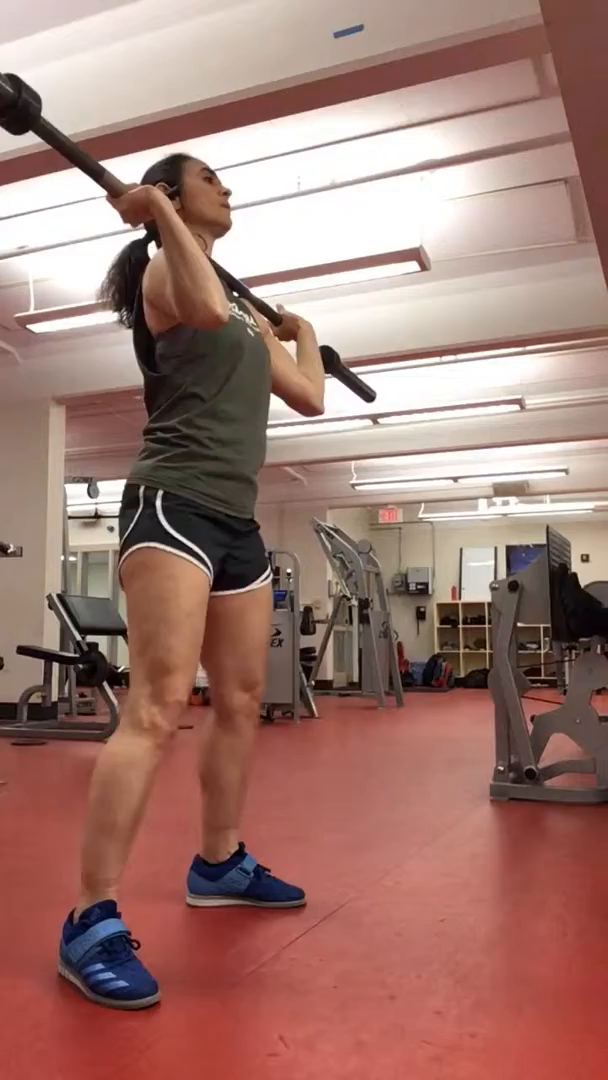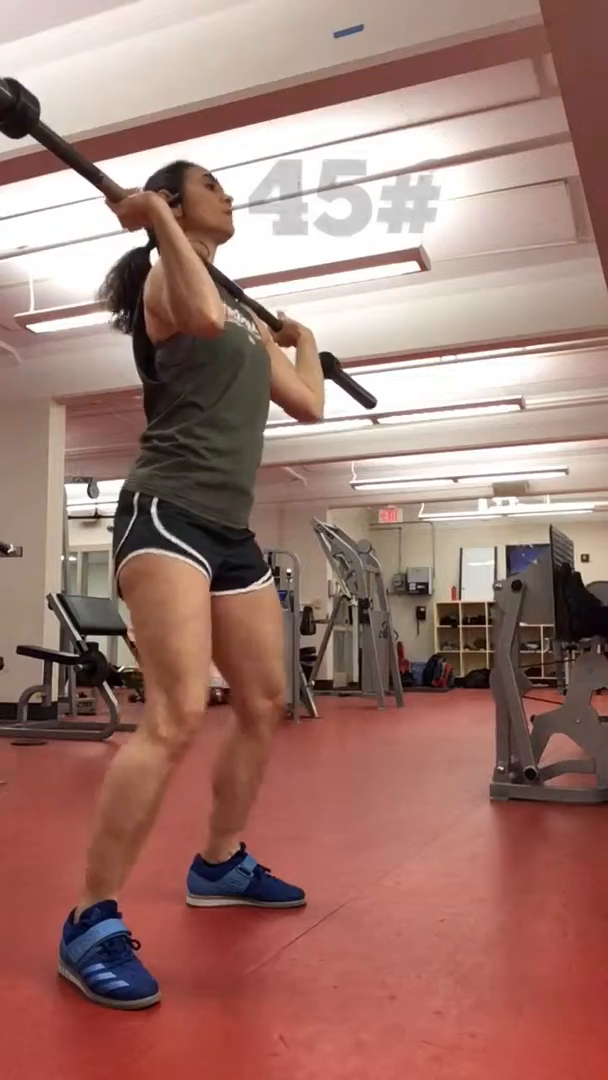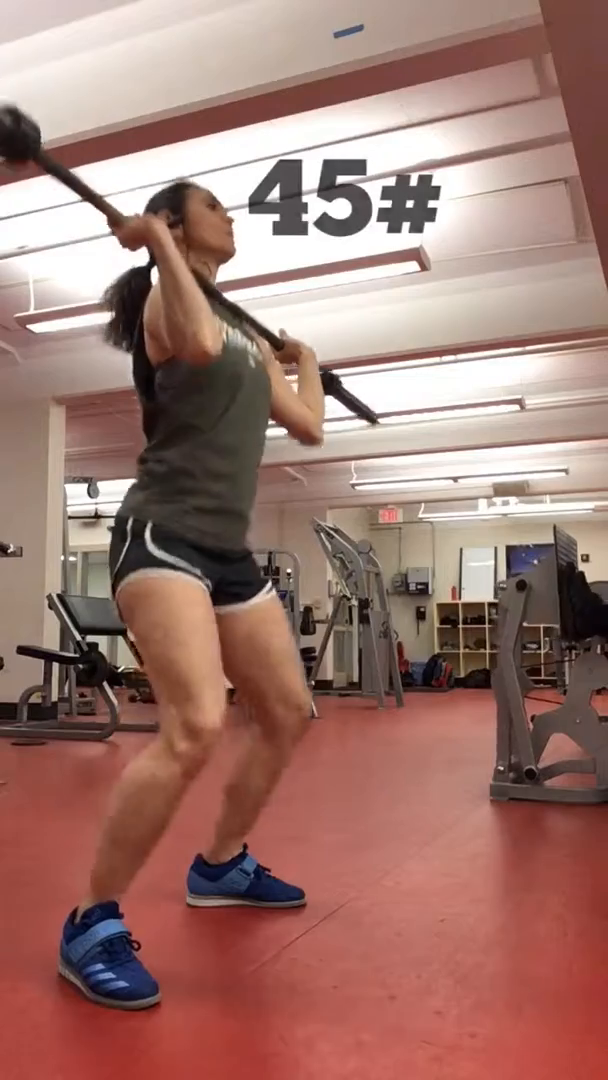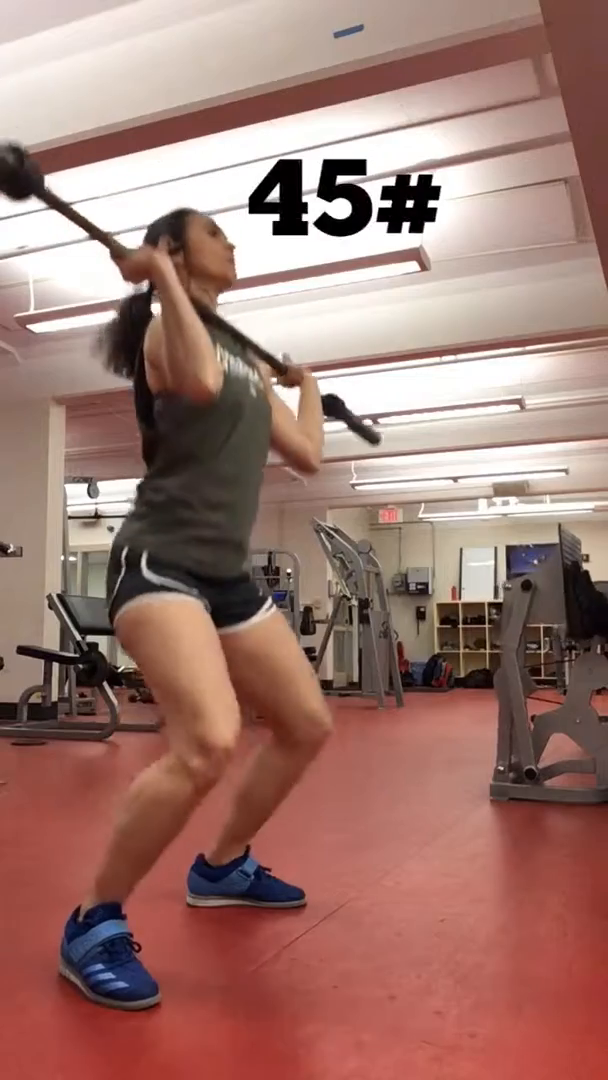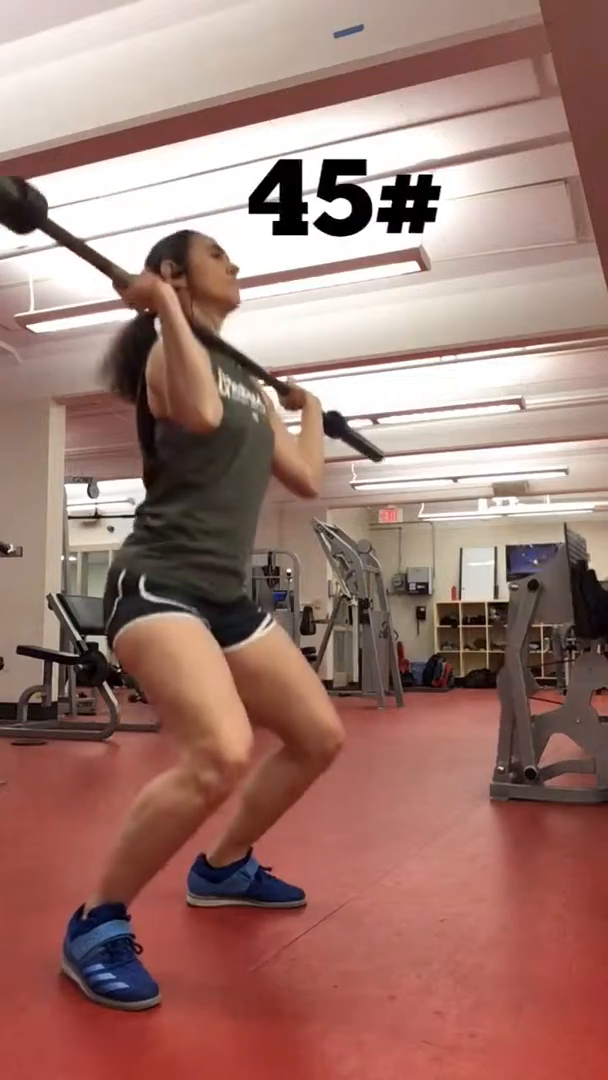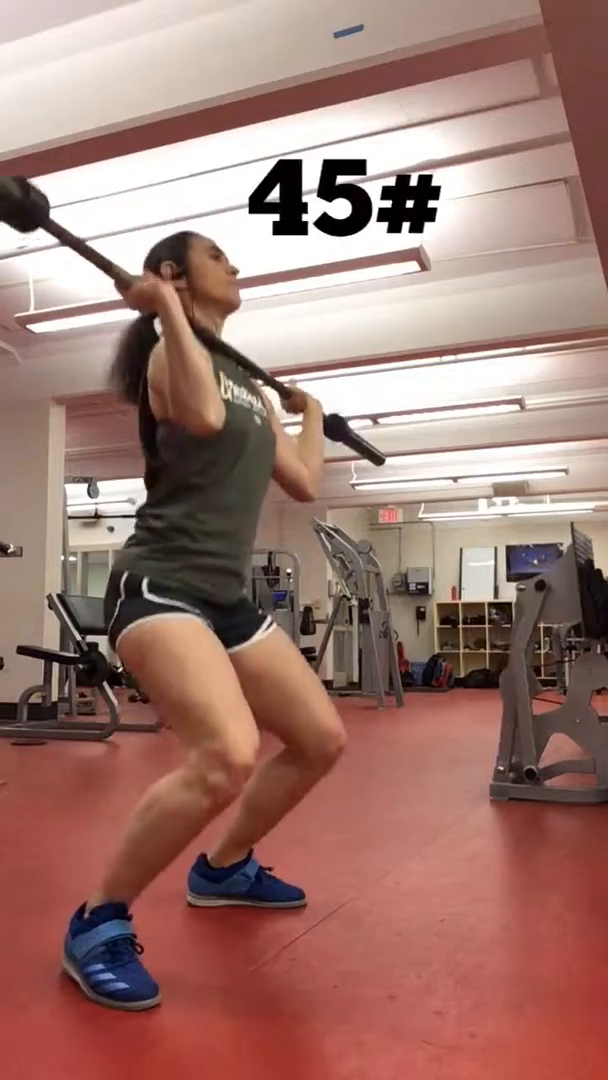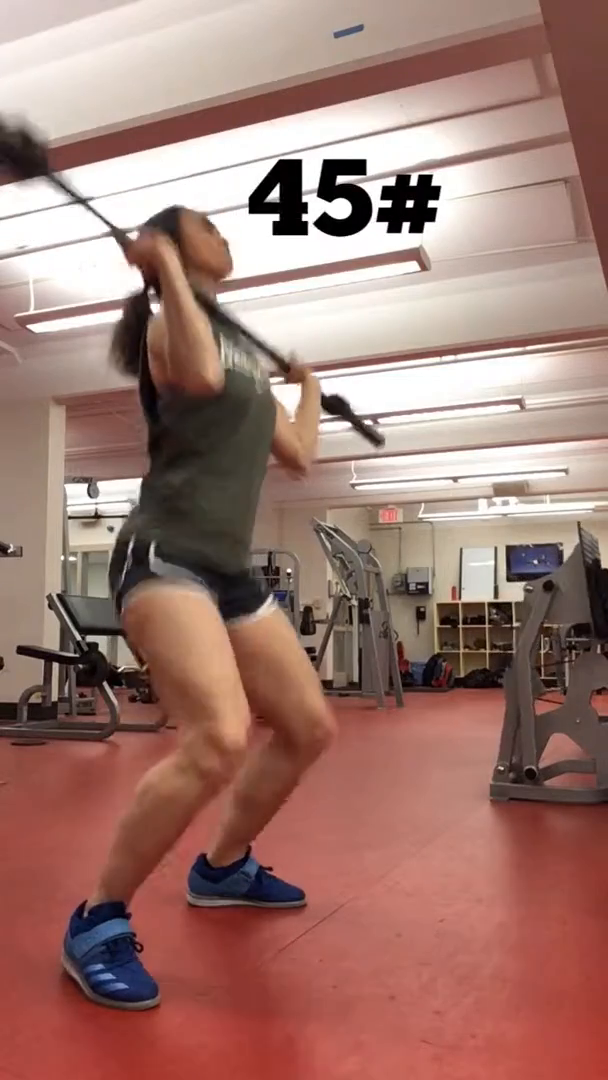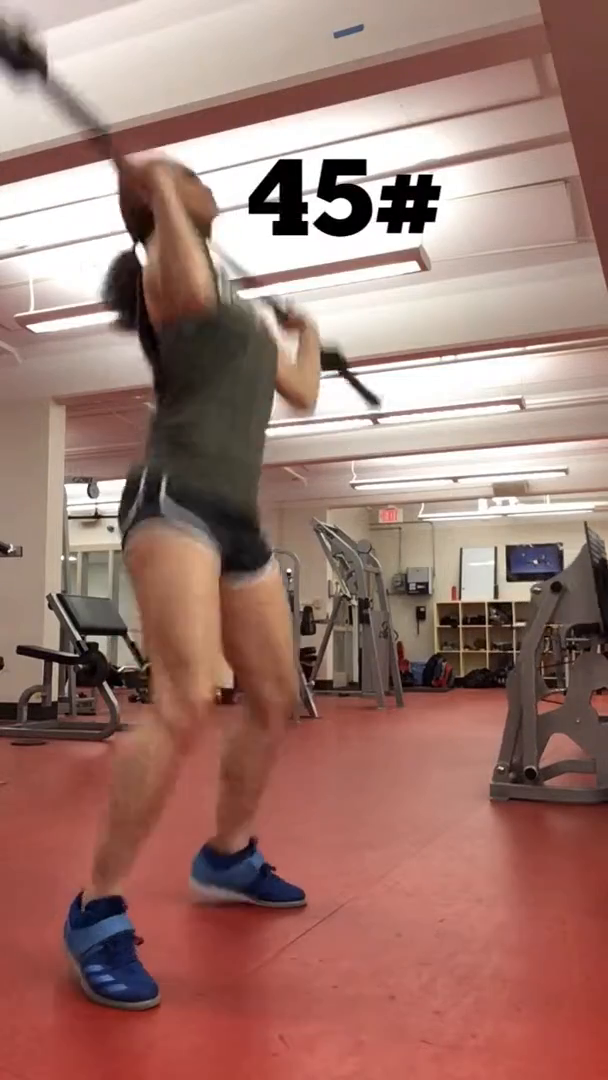
dt=0.1s
person 1, frame 1
left shoulder: (245, 311)
right shoulder: (163, 271)
left elbow: (309, 397)
right elbow: (204, 308)
left wrist: (302, 334)
right wrist: (163, 218)
left hip: (233, 520)
right hip: (172, 508)
left knee: (242, 704)
right knee: (159, 710)
left ankle: (219, 863)
right ankle: (91, 922)
person 1, frame 2
left shoulder: (245, 316)
right shoulder: (164, 279)
left elbow: (307, 404)
right elbow: (201, 317)
left wrist: (301, 340)
right wrist: (161, 221)
left hip: (229, 526)
right hip: (169, 515)
left knee: (262, 705)
right knee: (172, 716)
left ankle: (220, 863)
right ankle: (91, 922)
person 1, frame 3
left shoulder: (245, 338)
right shoulder: (167, 304)
left elbow: (307, 426)
right elbow: (198, 351)
left wrist: (303, 364)
right wrist: (163, 249)
left hip: (226, 553)
right hip: (162, 542)
left knee: (288, 713)
right knee: (195, 728)
left ankle: (220, 866)
right ankle: (92, 922)
person 1, frame 4
left shoulder: (247, 364)
right shoulder: (168, 332)
left elbow: (307, 453)
right elbow: (199, 384)
left wrist: (306, 386)
right wrist: (163, 280)
left hip: (226, 576)
right hip: (160, 566)
left knee: (307, 726)
right knee: (207, 743)
left ankle: (222, 865)
right ankle: (93, 923)
person 1, frame 5
left shoulder: (247, 386)
right shoulder: (172, 354)
left elbow: (305, 478)
right elbow: (201, 416)
left wrist: (308, 411)
right wrist: (164, 310)
left hip: (224, 598)
right hip: (157, 590)
left knee: (322, 738)
right knee: (222, 755)
left ankle: (222, 868)
right ankle: (96, 925)
person 1, frame 6
left shoulder: (249, 388)
right shoulder: (174, 356)
left elbow: (303, 483)
right elbow: (203, 419)
left wrist: (309, 413)
right wrist: (166, 310)
left hip: (225, 600)
right hip: (160, 590)
left knee: (323, 741)
right knee: (230, 756)
left ankle: (223, 867)
right ankle: (99, 923)
person 1, frame 7
left shoulder: (247, 355)
right shoulder: (172, 329)
left elbow: (299, 454)
right elbow: (200, 374)
left wrist: (307, 389)
right wrist: (169, 271)
left hip: (228, 569)
right hip: (164, 563)
left knee: (307, 730)
right knee: (217, 741)
left ankle: (224, 867)
right ankle: (98, 924)
person 1, frame 8
left shoulder: (240, 307)
right shoulder: (168, 269)
left elbow: (301, 394)
right elbow: (191, 291)
left wrist: (306, 335)
right wrist: (154, 186)
left hip: (235, 518)
right hip: (175, 499)
left knee: (274, 700)
right knee: (186, 702)
left ankle: (227, 854)
right ankle: (98, 913)
